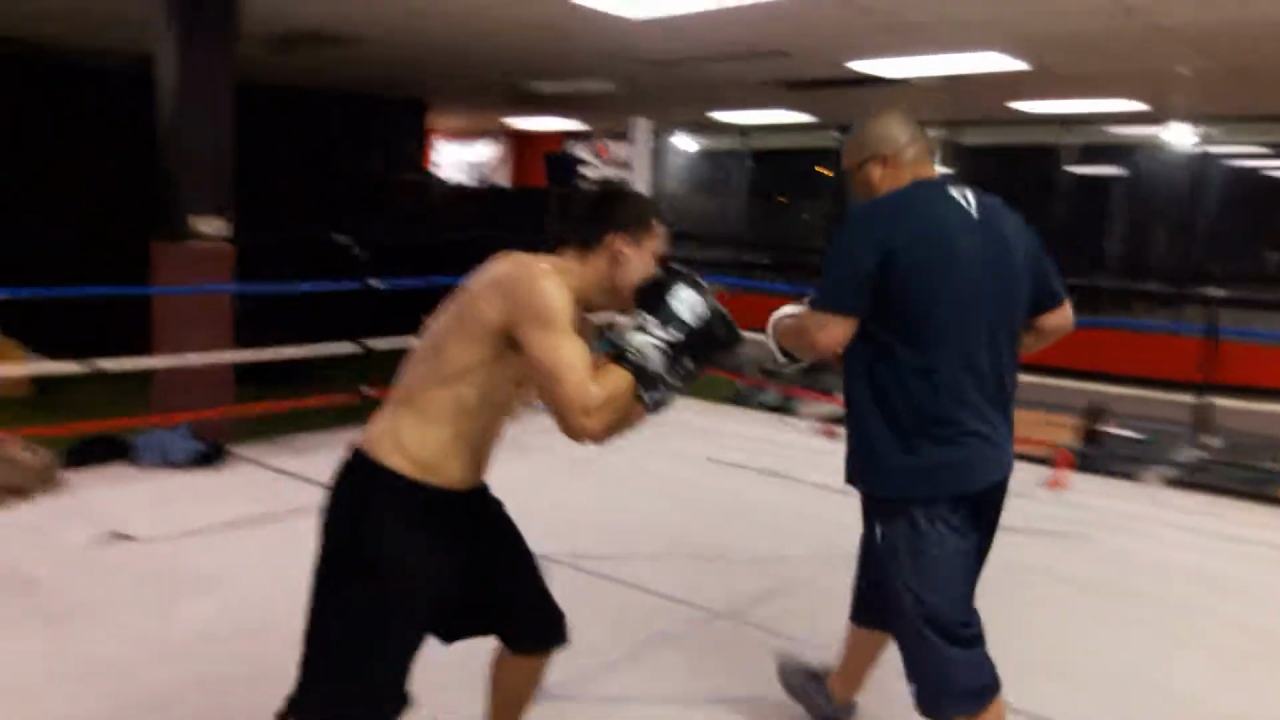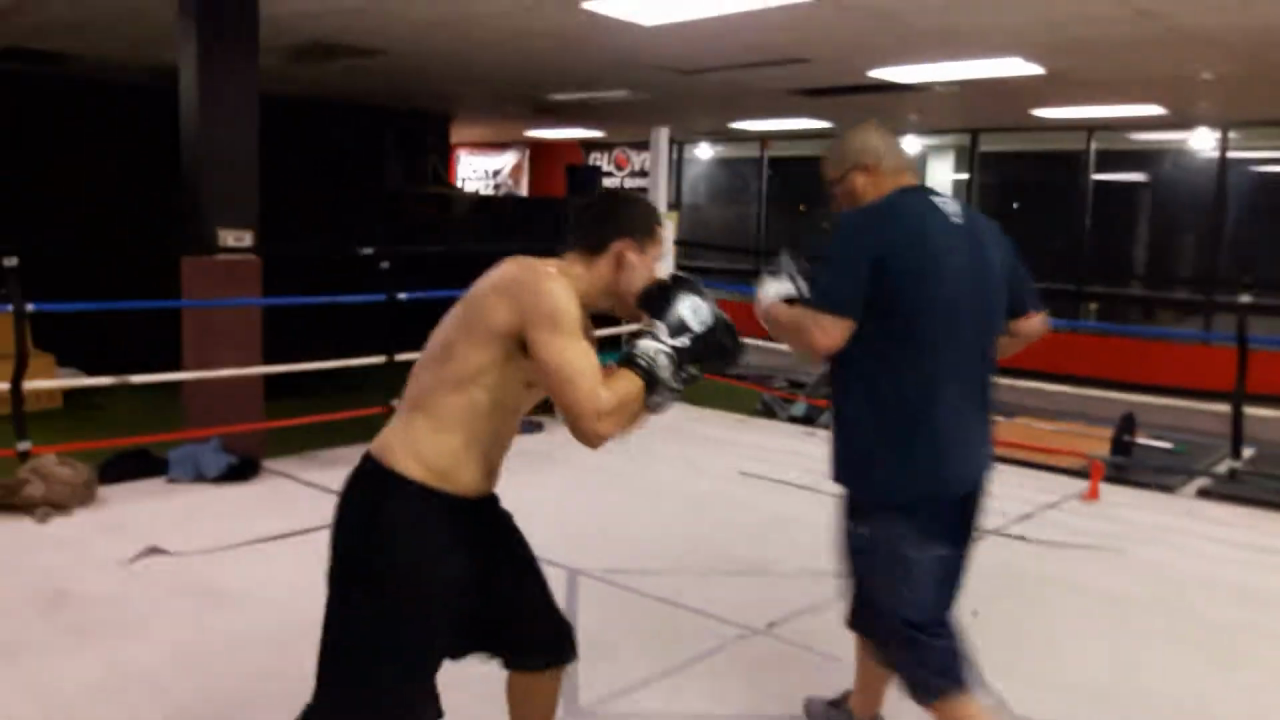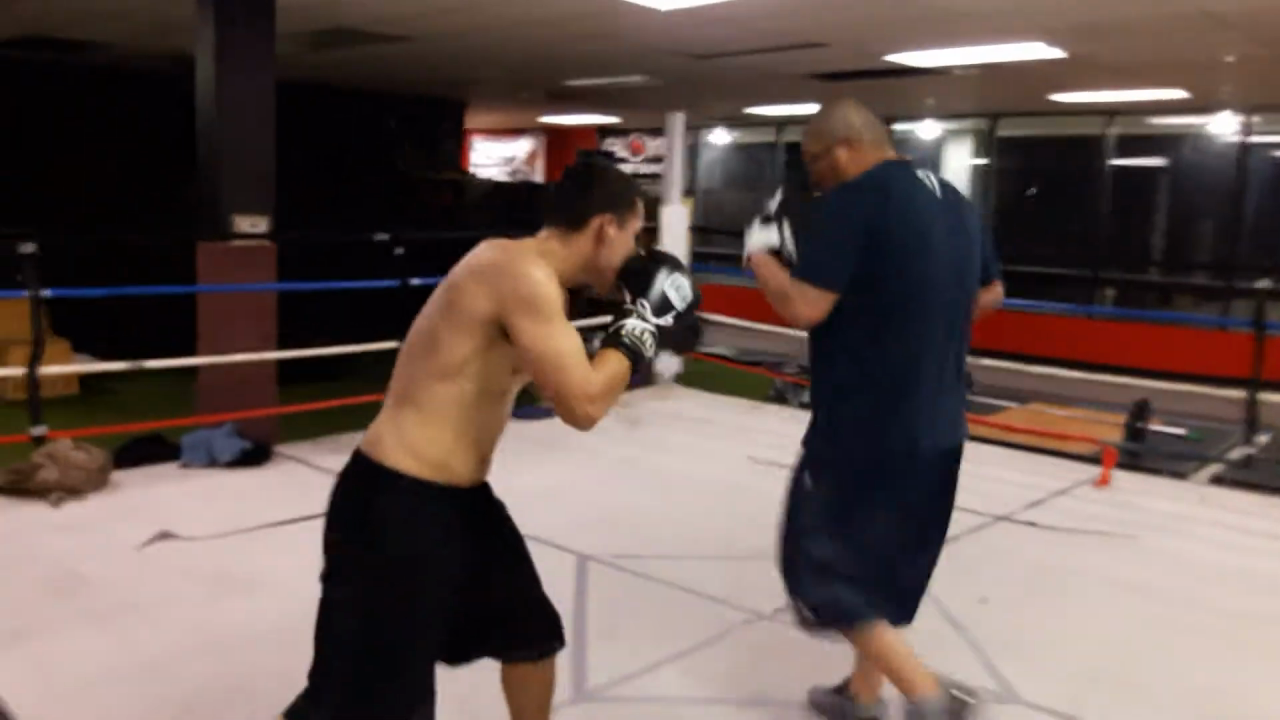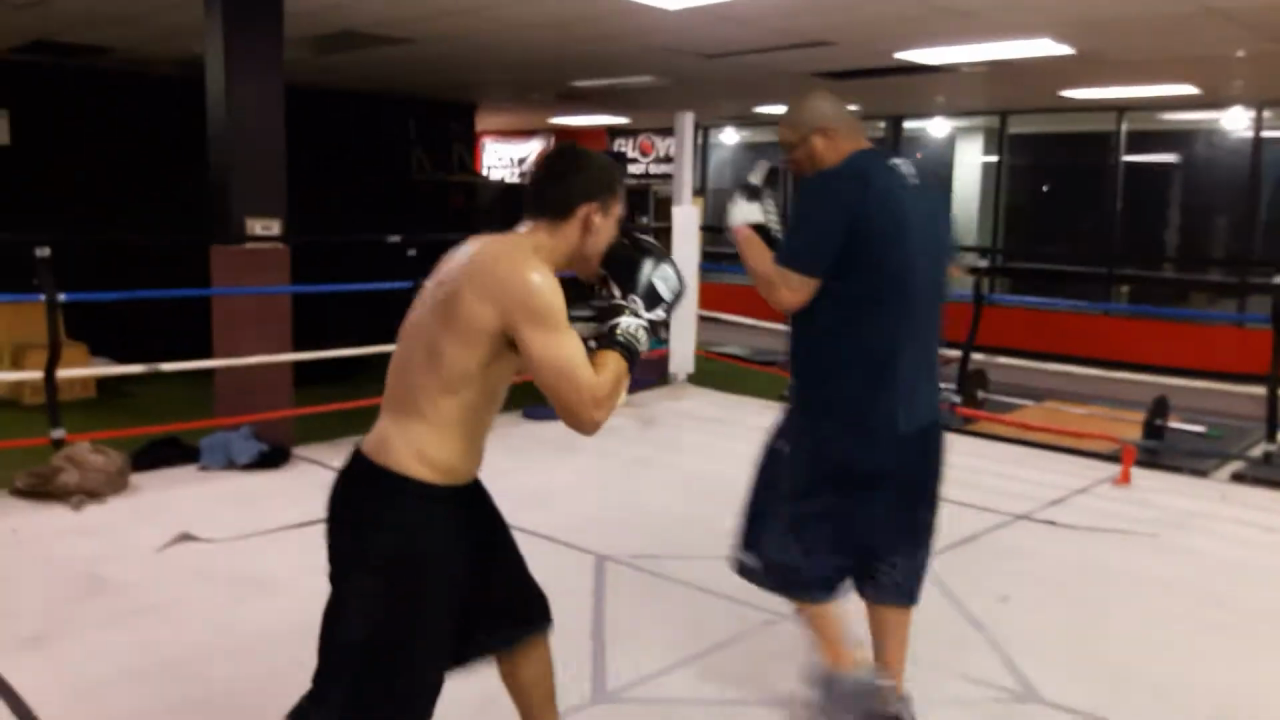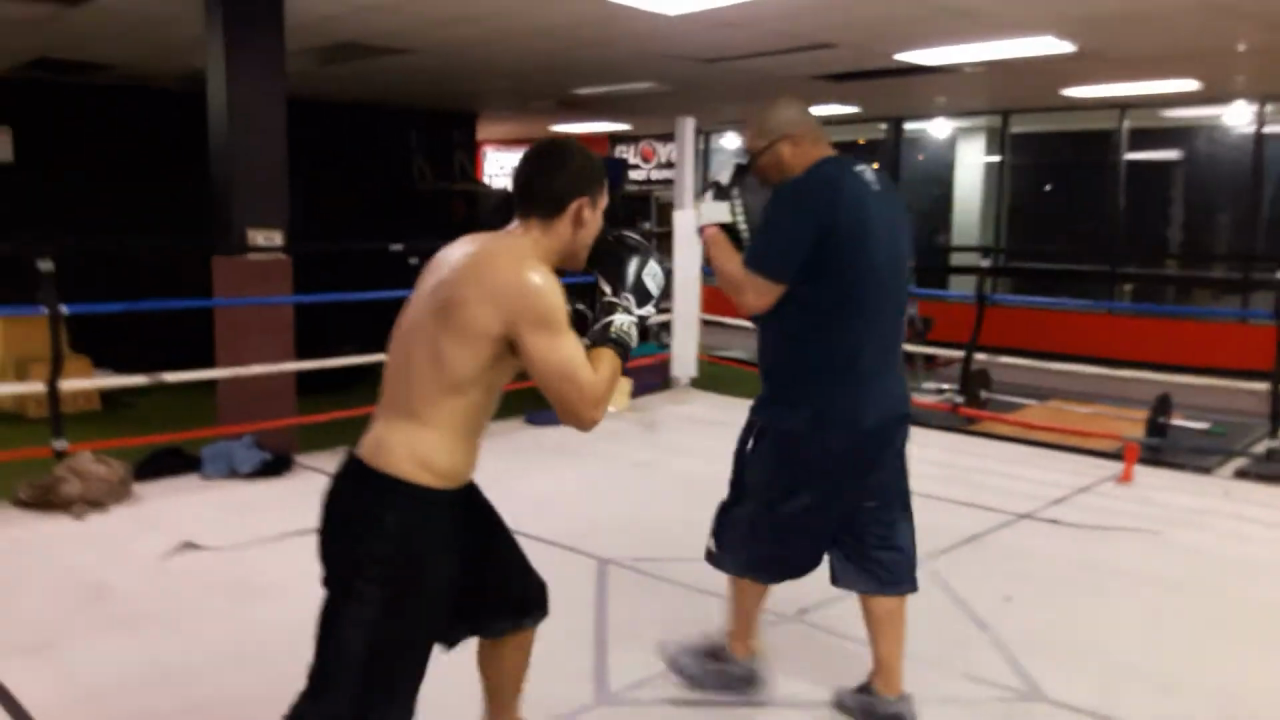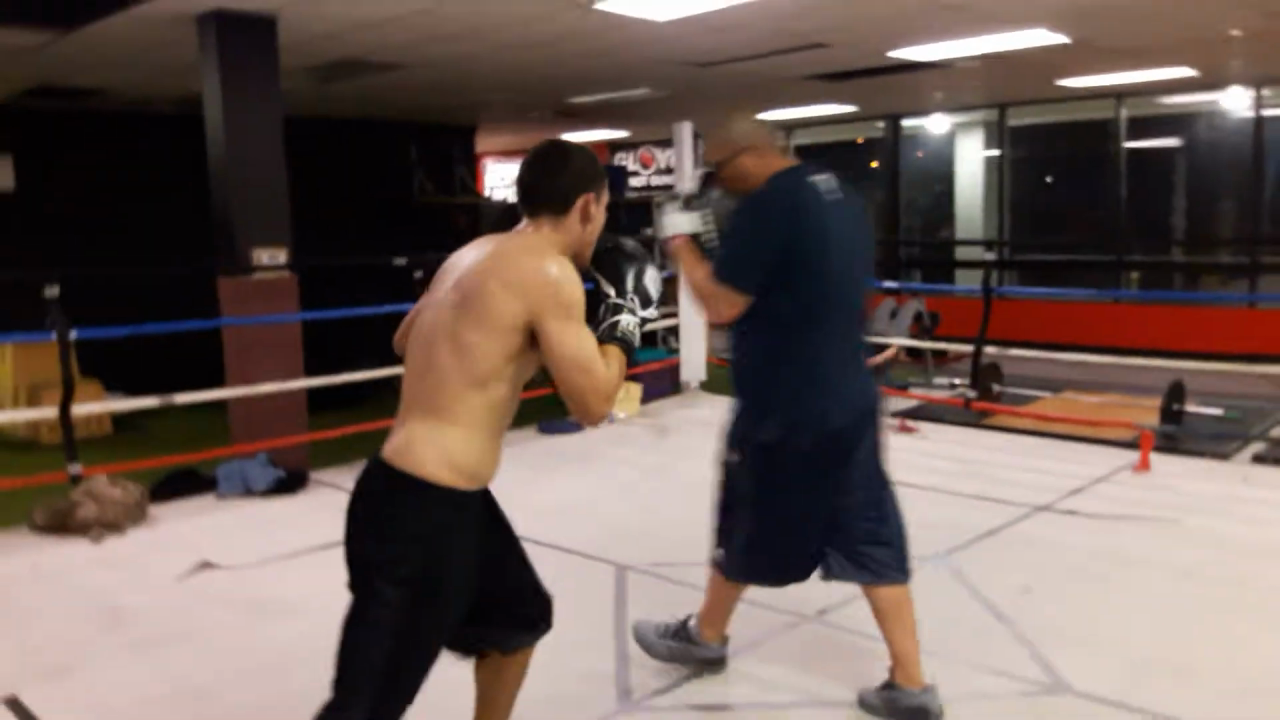
dt=0.1s
person 1, frame 1
left shoulder: (875, 224)
right shoulder: (1005, 221)
left elbow: (827, 336)
right elbow: (1056, 321)
left wrist: (783, 329)
left hip: (912, 461)
right hip: (982, 454)
left knee: (941, 624)
right knee: (889, 581)
person 1, frame 2
left shoulder: (867, 229)
right shoulder: (980, 228)
left elbow: (822, 336)
right elbow: (1029, 325)
left wrist: (775, 306)
left hip: (893, 459)
right hip: (960, 453)
left knee: (905, 625)
right knee: (898, 593)
person 1, frame 3
left shoulder: (852, 203)
right shoulder: (952, 201)
left elbow: (805, 305)
right elbow: (985, 295)
left wrist: (761, 255)
left hip: (866, 428)
right hip: (938, 424)
left knee: (822, 568)
right knee: (883, 567)
person 1, frame 4
left shoulder: (835, 190)
right shoulder: (917, 188)
left elbow: (787, 291)
right elbow: (938, 278)
left wrist: (745, 229)
left hip: (839, 410)
right hip: (914, 405)
left knee: (786, 534)
right knee: (893, 547)
person 1, frame 5
left shoulder: (802, 195)
right shoulder: (880, 190)
left elbow: (751, 295)
left wrist: (712, 234)
left hip: (808, 406)
right hip: (881, 401)
left knee: (754, 526)
right knee: (879, 546)
left ankle: (736, 656)
person 1, frame 6
left shoulder: (764, 208)
right shoulder: (840, 198)
left elbow: (721, 305)
left wrist: (683, 246)
left hip: (781, 409)
right hip: (849, 400)
left knee: (747, 529)
right knee: (870, 536)
left ankle: (705, 637)
person 2, frame 1
left shoulder: (557, 303)
right shoulder: (535, 286)
left elbow: (602, 419)
right elbow: (582, 417)
left wrist: (673, 366)
right wrist: (652, 338)
left hip: (458, 498)
right hip: (390, 504)
left knee: (536, 628)
person 2, frame 2
left shoulder: (554, 296)
right shoulder: (541, 289)
left elbow: (588, 408)
right elbow: (595, 422)
left wrist: (668, 372)
right wrist: (657, 346)
left hip: (466, 508)
right hip: (401, 511)
left knee: (543, 644)
person 2, frame 3
left shoulder: (530, 274)
right shoulder: (520, 273)
left elbow: (573, 388)
right elbow: (582, 404)
left wrist: (643, 336)
right wrist: (639, 323)
left hip: (460, 497)
right hip: (392, 505)
left knee: (533, 632)
person 2, frame 4
left shoulder: (481, 252)
right shoulder: (525, 280)
right elbow: (587, 410)
right wrist: (630, 318)
left hip: (446, 494)
right hip: (397, 506)
left knee: (521, 616)
person 2, frame 5
left shoulder: (469, 251)
right shoulder: (526, 282)
right elbow: (585, 407)
right wrist: (622, 315)
left hip: (440, 495)
right hip: (392, 510)
left knee: (516, 605)
person 2, frame 6
left shoulder: (477, 255)
right shoulder: (546, 272)
left elbow: (406, 342)
right elbow: (591, 403)
right wrist: (623, 318)
left hip: (448, 496)
right hip: (417, 507)
left knee: (519, 615)
